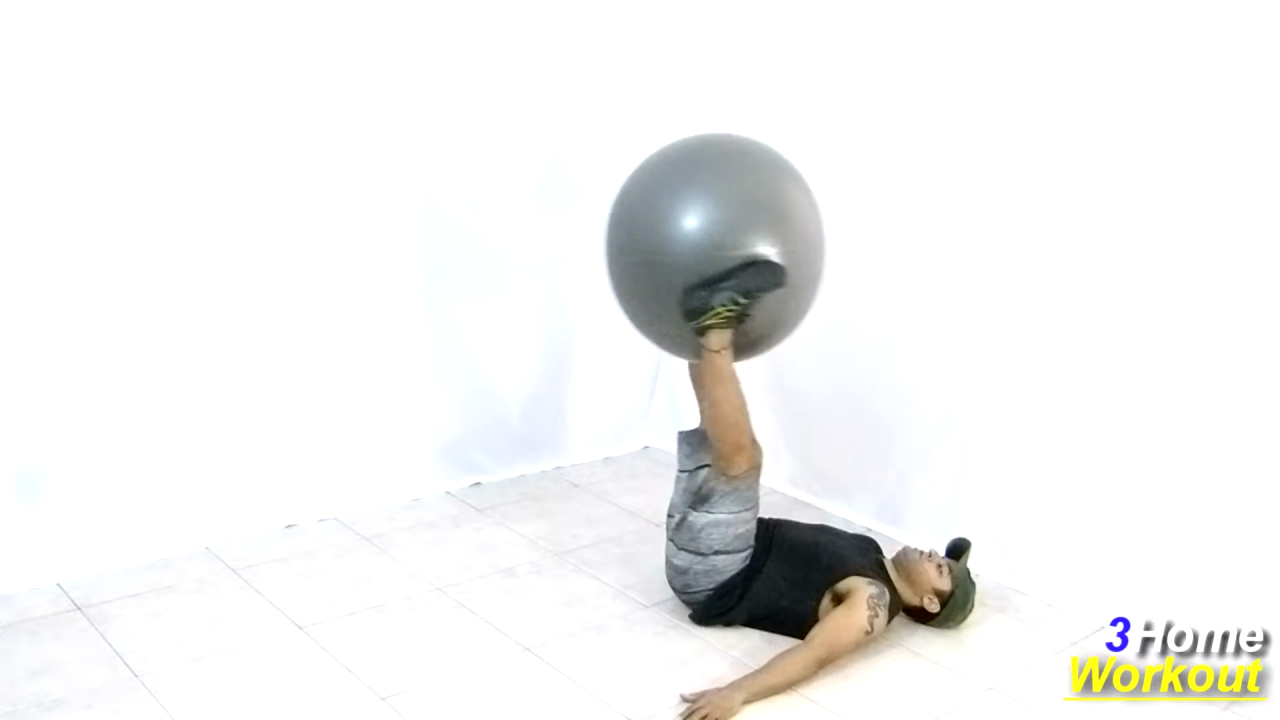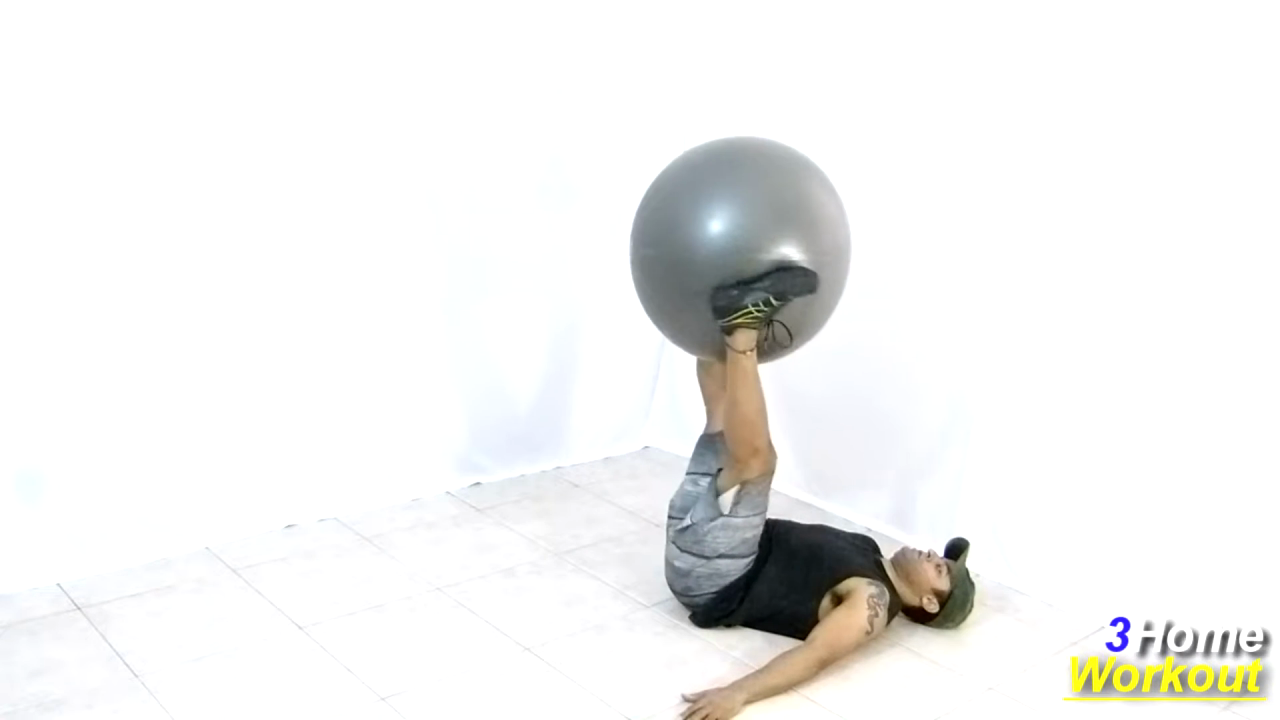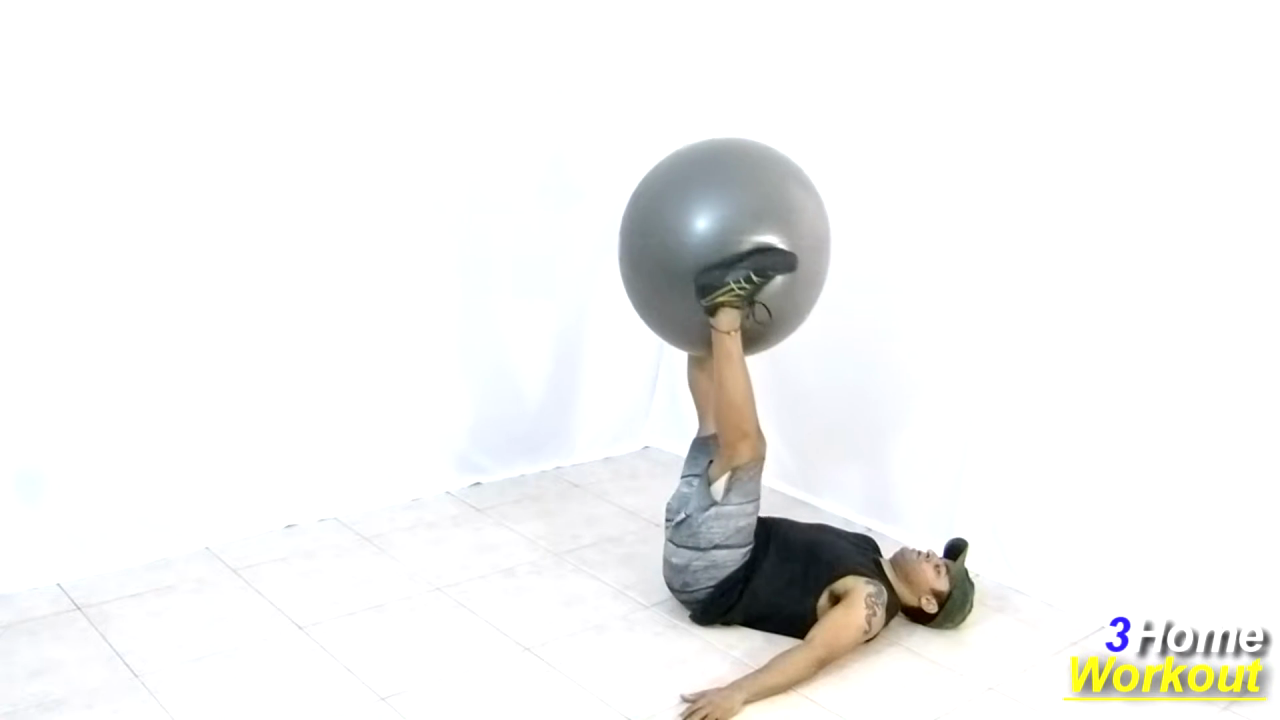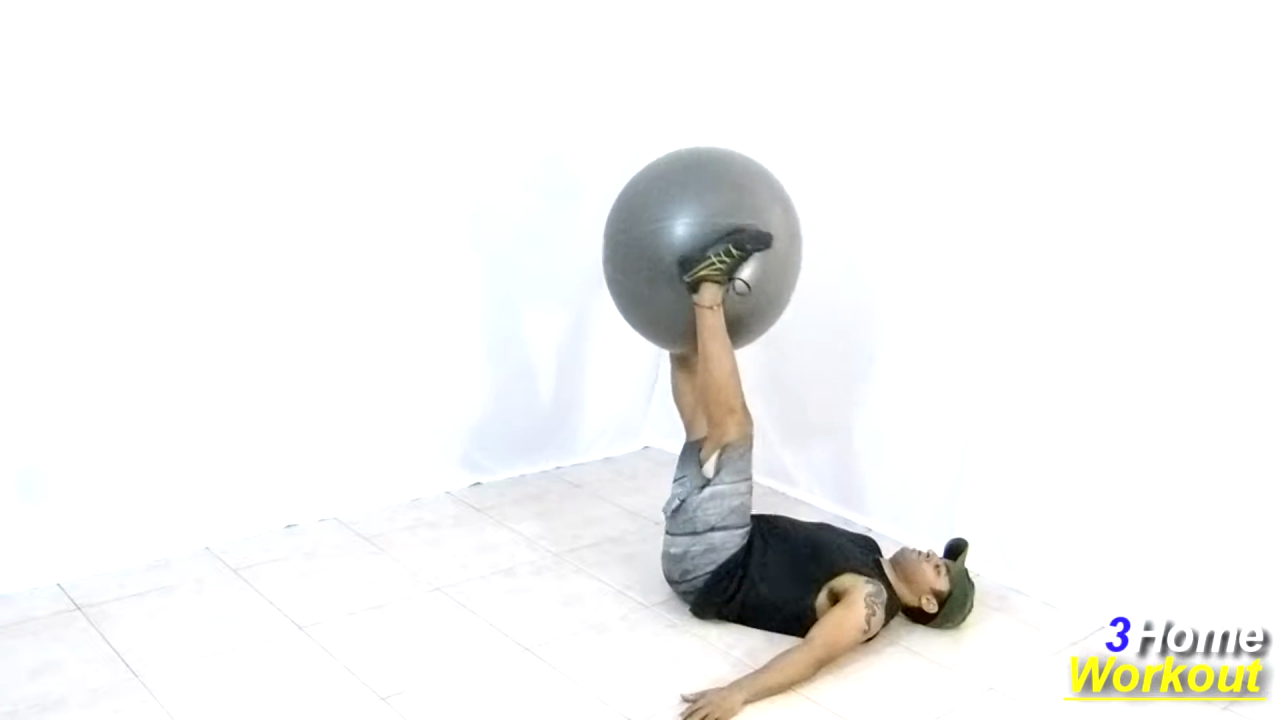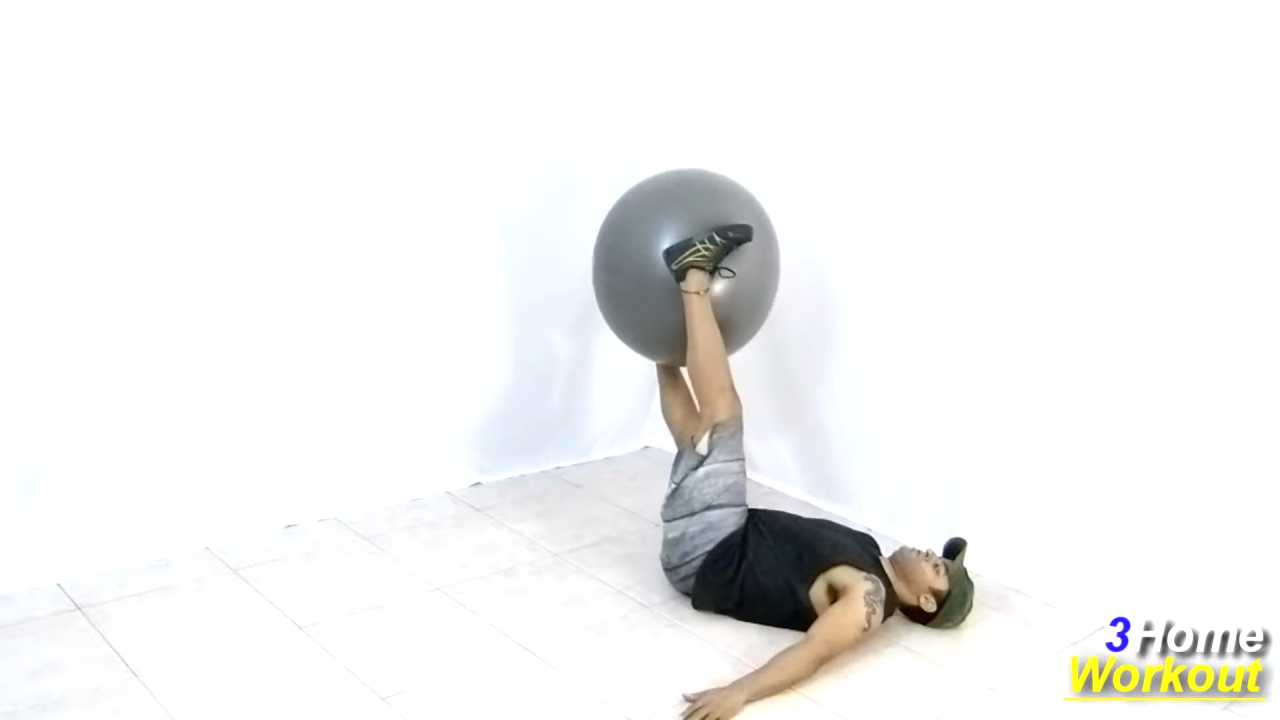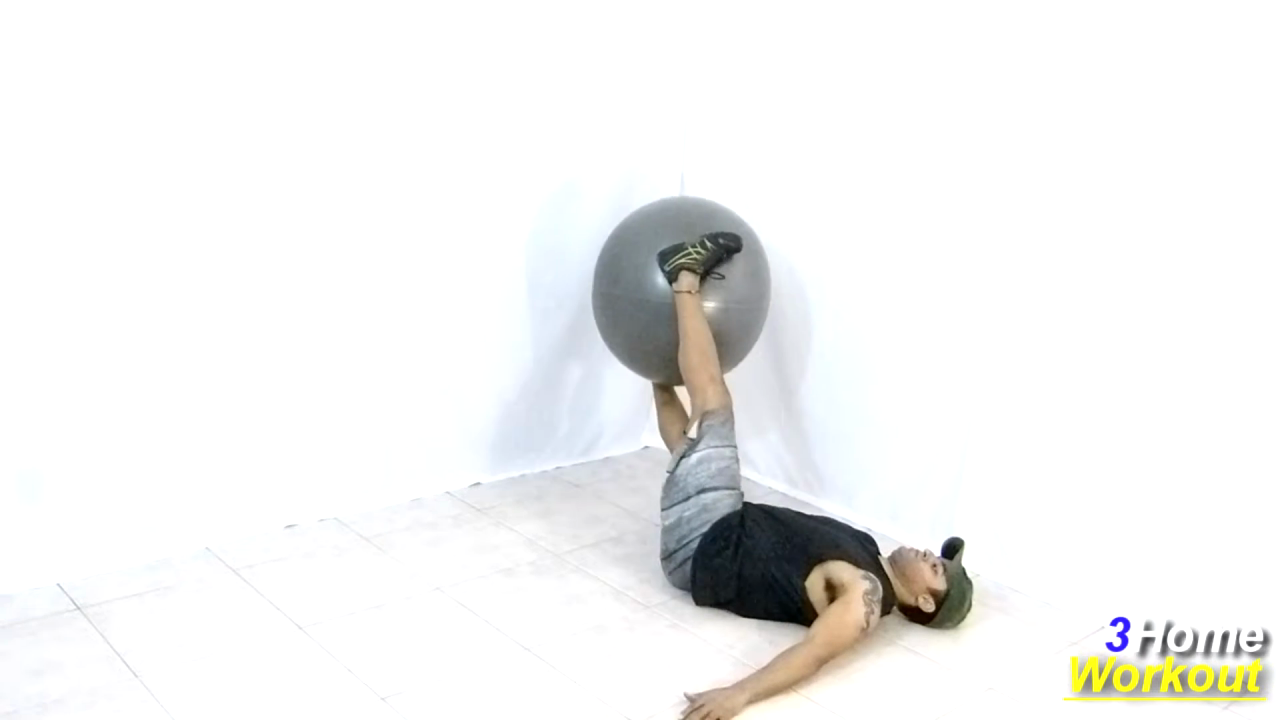
dt=0.2s
person 1, frame 1
left shoulder: (871, 602)
right shoulder: (866, 553)
left elbow: (816, 654)
left hip: (711, 579)
left knee: (739, 453)
right knee: (722, 425)
left ankle: (715, 325)
right ankle: (713, 321)
person 1, frame 2
left shoulder: (872, 603)
right shoulder: (865, 552)
left elbow: (815, 655)
left hip: (708, 581)
right hip: (701, 539)
left knee: (754, 457)
right knee: (726, 420)
left ankle: (744, 328)
right ankle: (741, 323)
person 1, frame 3
left shoulder: (869, 603)
right shoulder: (865, 552)
left elbow: (814, 655)
left hip: (707, 578)
right hip: (707, 547)
left knee: (743, 446)
right knee: (718, 419)
left ankle: (729, 308)
right ankle: (724, 306)
person 1, frame 4
left shoulder: (869, 601)
right shoulder: (867, 552)
left elbow: (813, 654)
left hip: (707, 570)
right hip: (710, 555)
left knee: (732, 427)
right knee: (707, 425)
left ankle: (710, 288)
person 1, frame 5
left shoulder: (868, 597)
right shoulder: (866, 552)
left elbow: (814, 652)
left hip: (706, 559)
right hip: (716, 549)
left knee: (722, 413)
left ankle: (696, 276)
person 1, frame 6
left shoulder: (866, 595)
right shoulder: (865, 552)
left elbow: (814, 652)
left hip: (703, 547)
right hip: (714, 541)
left knee: (713, 406)
left ankle: (687, 278)
